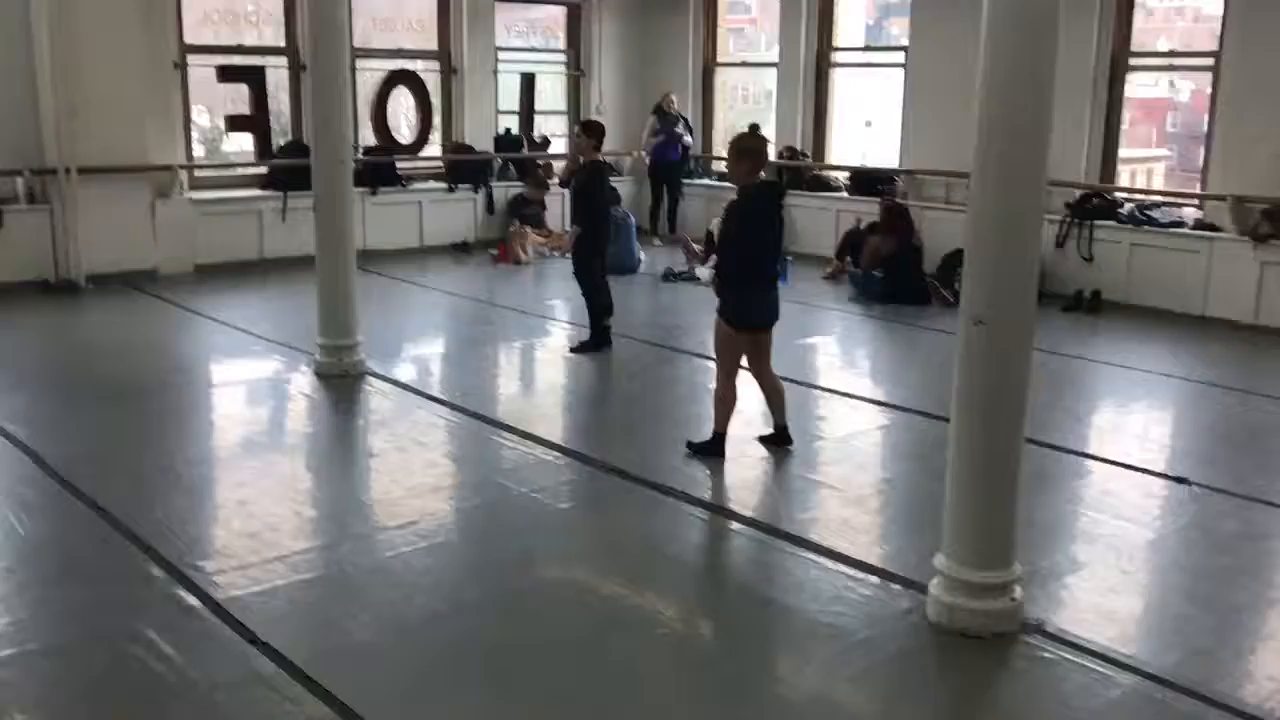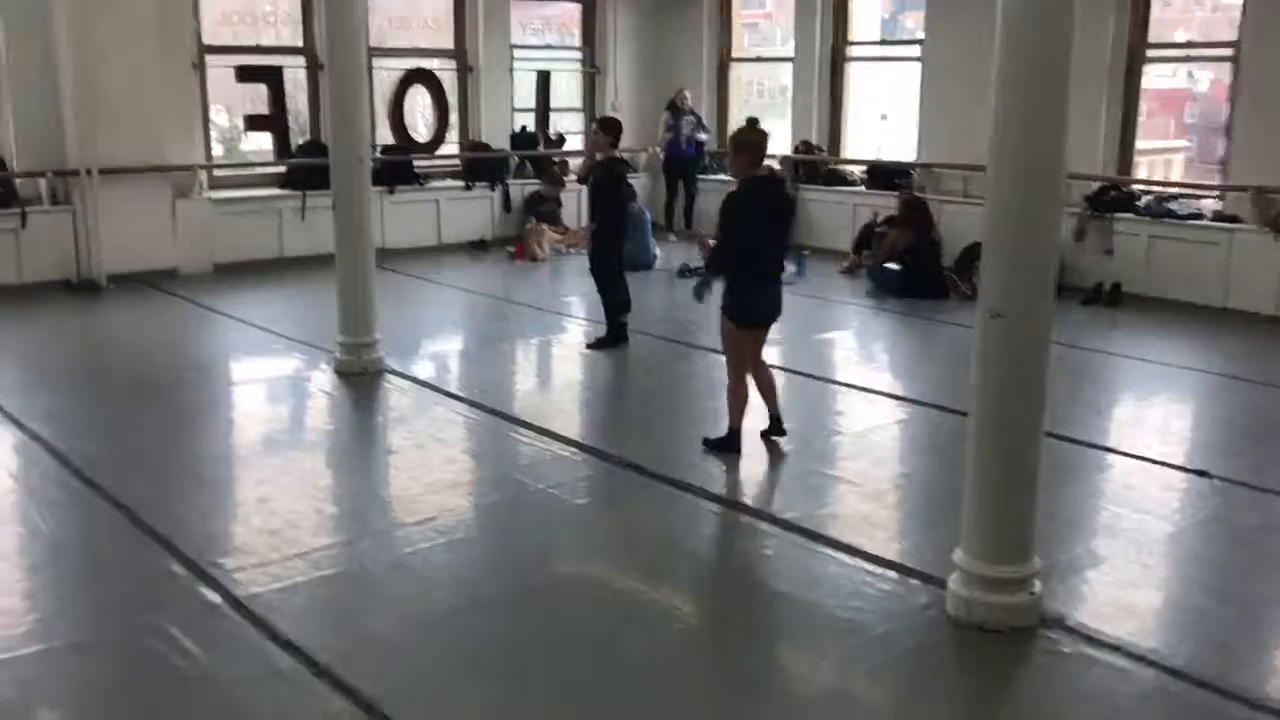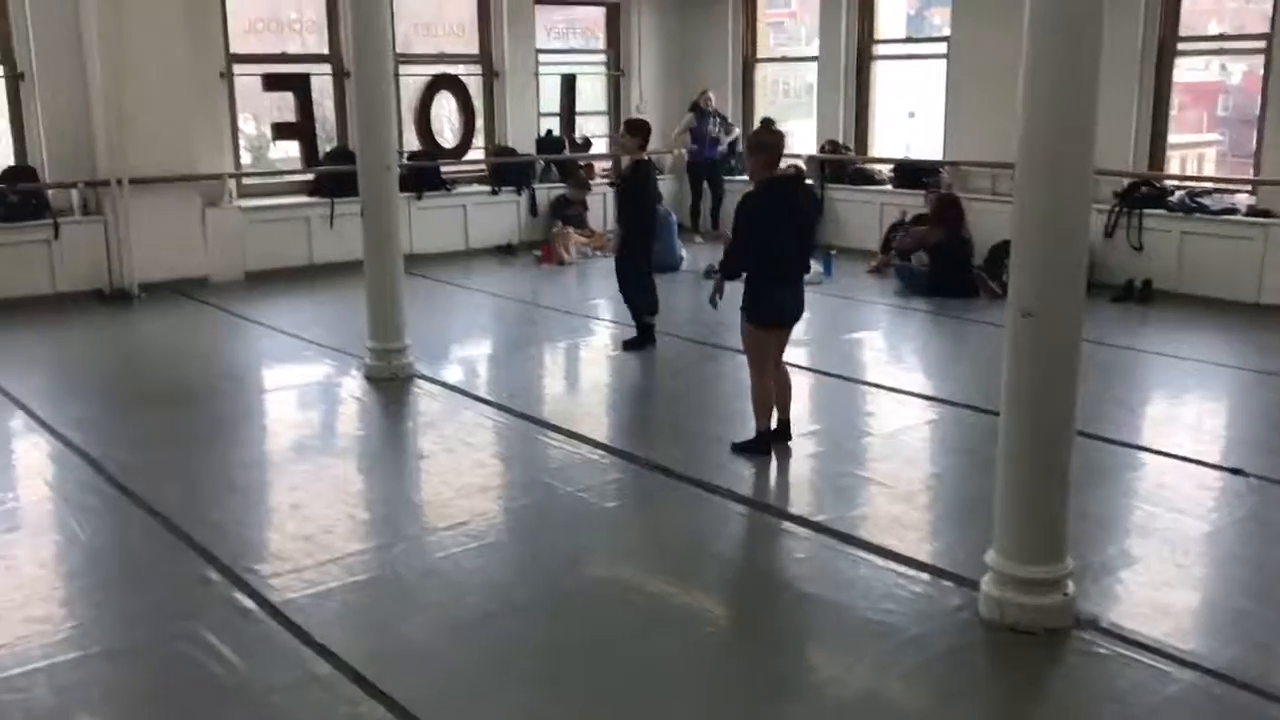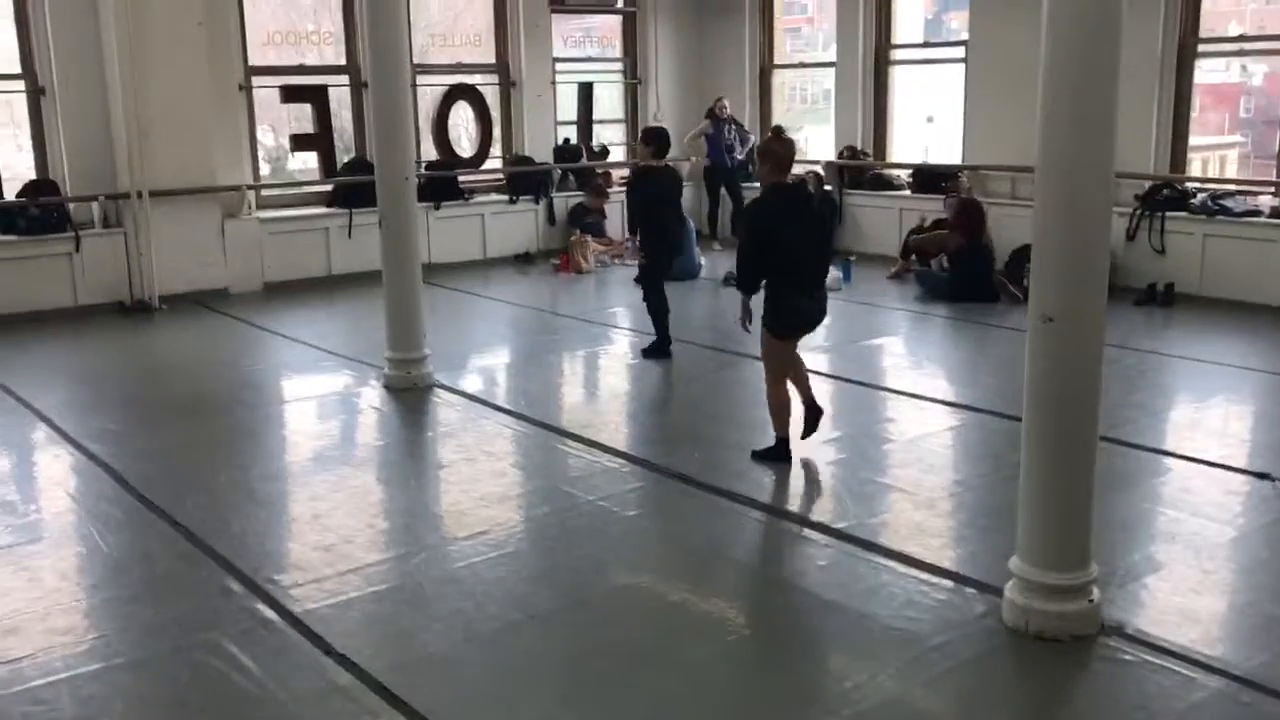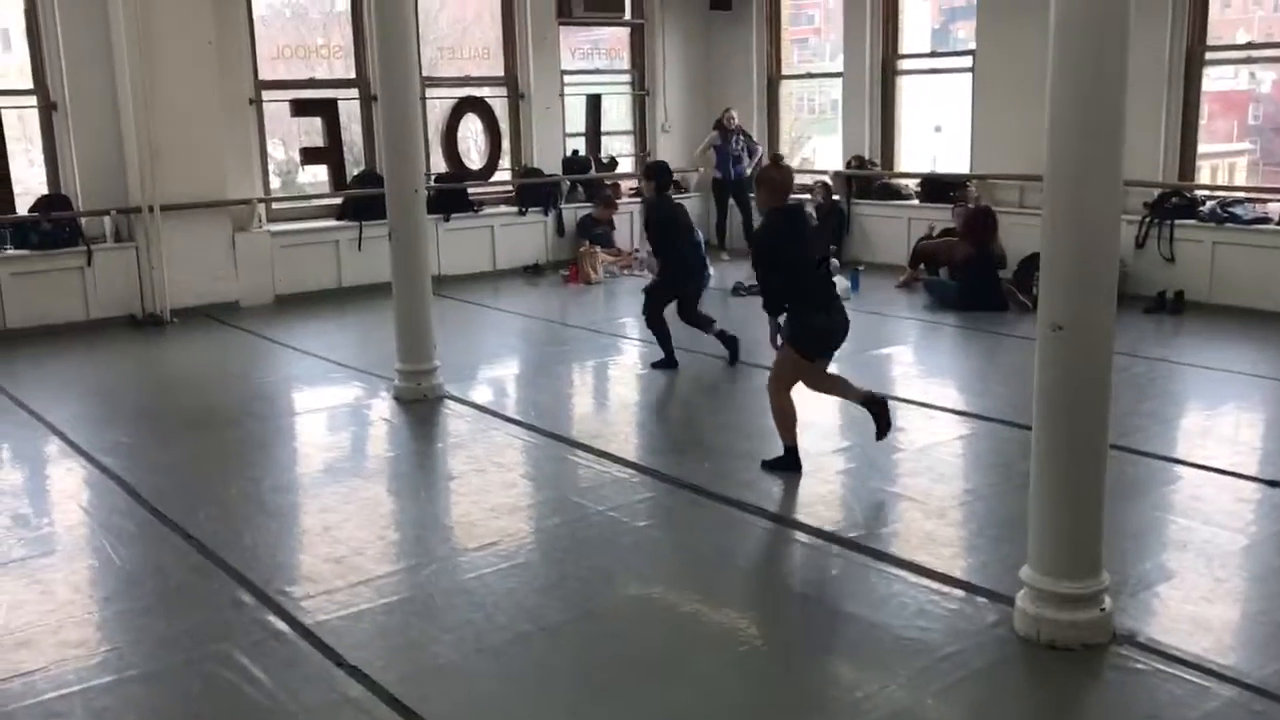
dt=0.2s
person 1, frame 1
left shoulder: (741, 208)
right shoulder: (772, 200)
left elbow: (729, 259)
left wrist: (720, 283)
left hip: (742, 299)
right hip: (767, 296)
left knee: (726, 374)
right knee: (762, 367)
left ankle: (716, 441)
right ankle: (781, 431)
person 1, frame 2
left shoulder: (737, 202)
right shoulder: (780, 195)
left elbow: (725, 251)
left wrist: (707, 276)
left hip: (744, 294)
right hip: (772, 291)
left knee: (737, 370)
right knee: (755, 361)
left ankle: (733, 437)
right ankle: (775, 422)
person 1, frame 3
left shoulder: (753, 202)
right shoulder: (802, 195)
left elbow: (739, 250)
right elbow: (807, 241)
left wrist: (721, 280)
left hip: (764, 294)
right hip: (794, 292)
left knee: (760, 371)
right knee: (776, 363)
left ankle: (762, 438)
right ankle: (783, 426)
person 1, frame 4
left shoulder: (758, 210)
right shoulder: (810, 200)
left elbow: (749, 260)
right elbow: (826, 246)
left wrist: (746, 301)
left hip: (786, 302)
right hip: (816, 298)
left knee: (774, 375)
right knee: (784, 352)
left ankle: (781, 447)
right ankle: (811, 406)
person 1, frame 5
left shoulder: (767, 234)
right shoulder: (799, 222)
left elbow: (772, 286)
left wrist: (774, 321)
left hip: (810, 323)
right hip: (834, 315)
left knee: (778, 387)
right knee: (814, 377)
left ankle: (790, 457)
right ankle: (871, 401)
person 2, frame 1
left shoulder: (596, 170)
right shoulder: (585, 167)
left elbow: (592, 209)
right elbow: (565, 182)
left wrist: (574, 234)
right wrist: (574, 159)
left hip: (591, 236)
right hip: (589, 235)
left knee: (591, 285)
right knee: (597, 283)
left ankle: (597, 338)
right ankle: (602, 334)
person 2, frame 2
left shoulder: (613, 167)
right shoulder: (603, 164)
left elbow: (610, 205)
right elbow: (582, 178)
left wrist: (593, 230)
right wrist: (591, 154)
left hip: (607, 232)
right hip: (611, 231)
left knee: (607, 282)
right knee: (615, 278)
left ankle: (613, 334)
right ankle: (619, 330)
person 2, frame 3
left shoulder: (636, 170)
right shoulder: (644, 166)
left elbow: (628, 207)
right elbow: (617, 185)
left wrist: (618, 235)
right wrist: (622, 165)
left hip: (633, 234)
right hip: (646, 232)
left knee: (629, 284)
right knee: (644, 280)
left ankle: (644, 335)
right ankle: (647, 332)
person 2, frame 4
left shoulder: (640, 175)
right shoulder: (673, 174)
left elbow: (634, 212)
right elbow: (675, 208)
left wrist: (636, 241)
left hip: (656, 241)
right hip: (675, 238)
left knee: (651, 293)
right knee: (655, 286)
left ankle: (662, 345)
right ankle: (663, 338)
person 2, frame 5
left shoulder: (655, 210)
right shoulder: (676, 208)
left elbow: (659, 244)
right elbow: (692, 237)
left wrist: (659, 267)
left hip: (679, 269)
right hip: (698, 267)
left knee: (652, 310)
right knee: (688, 313)
left ankle: (670, 358)
right ankle: (726, 337)
